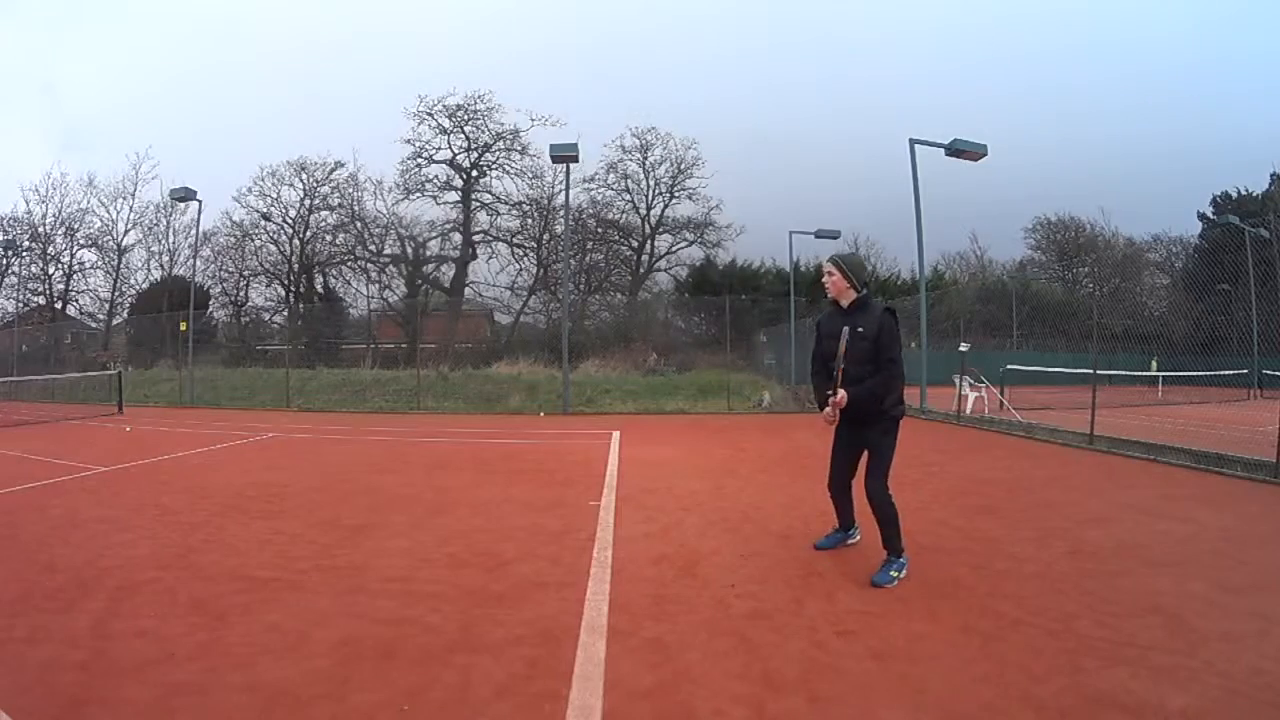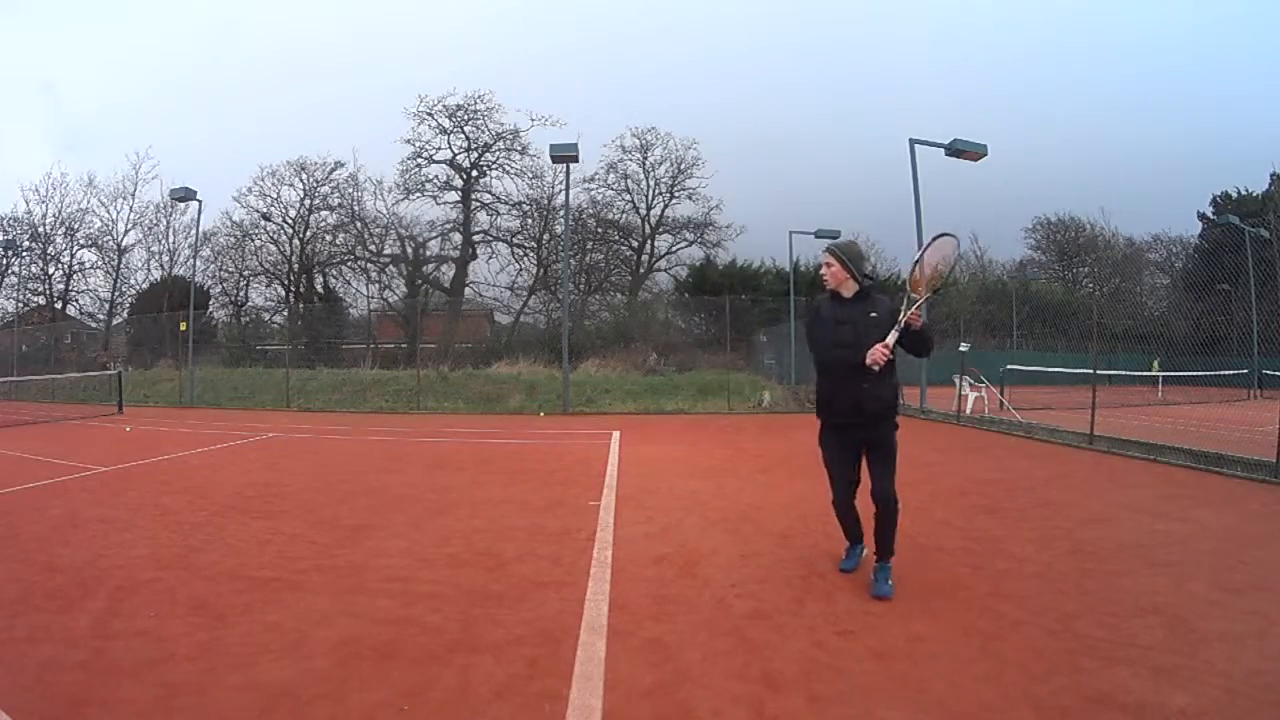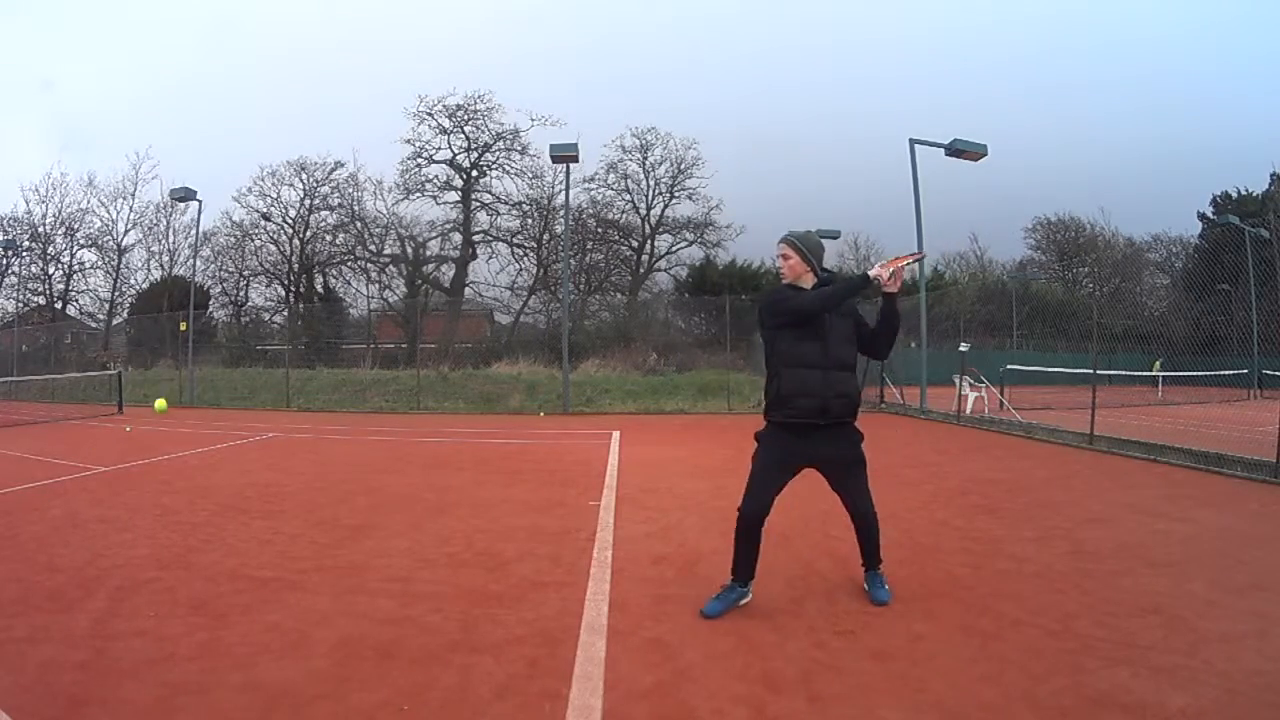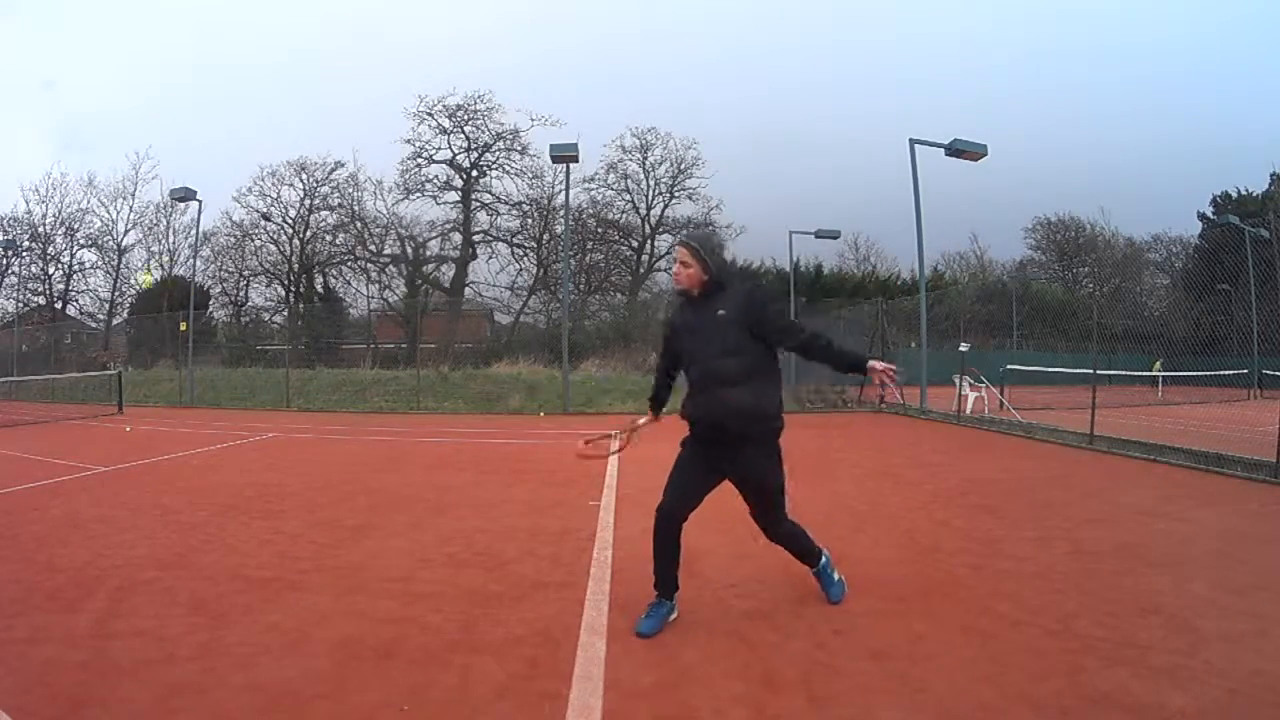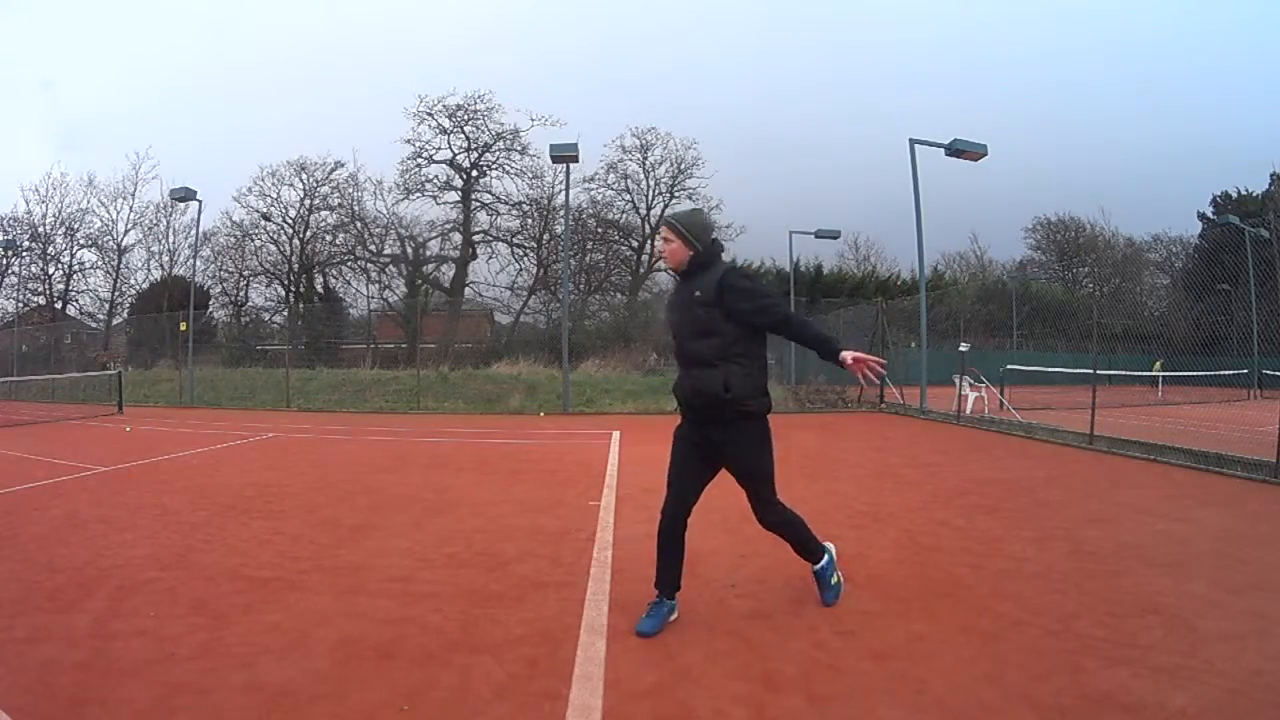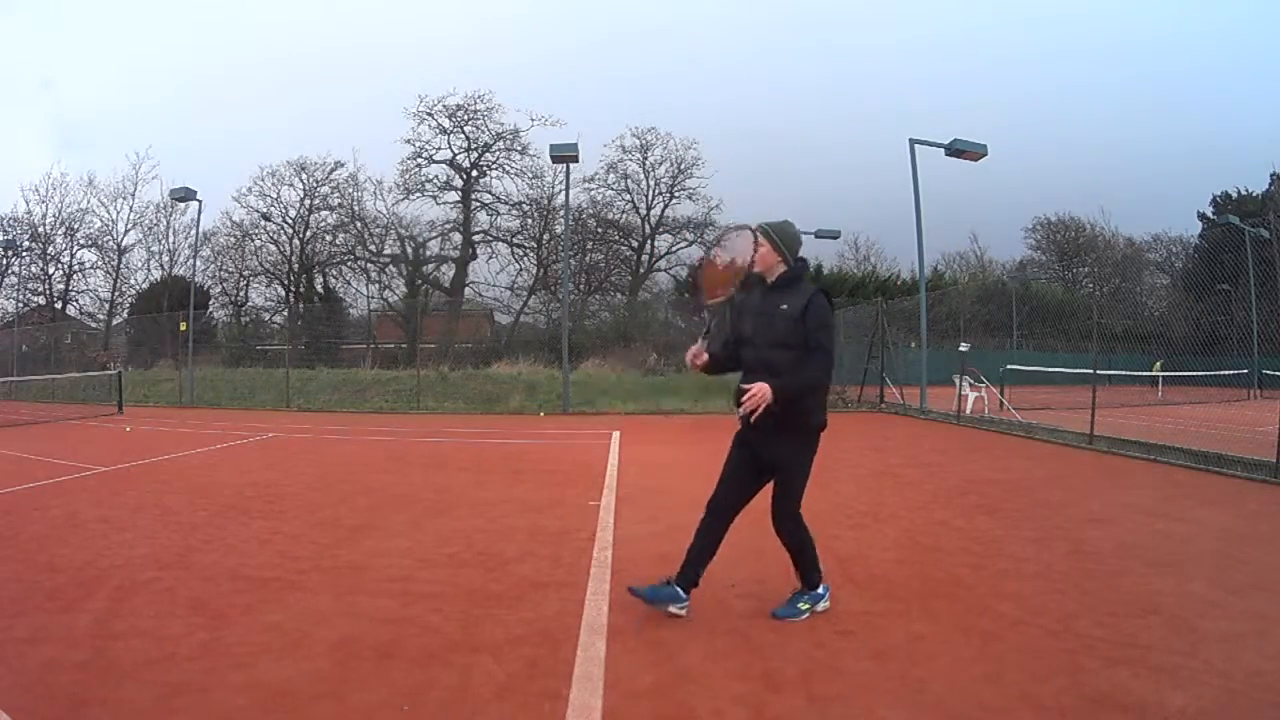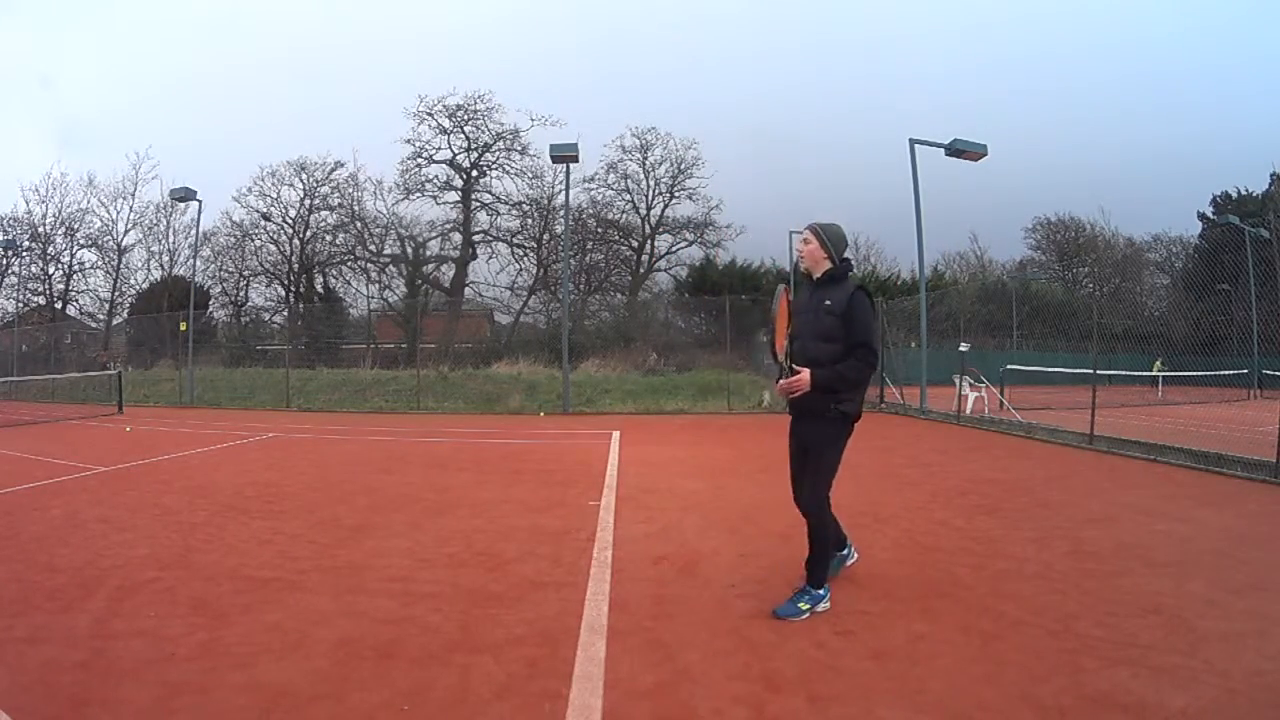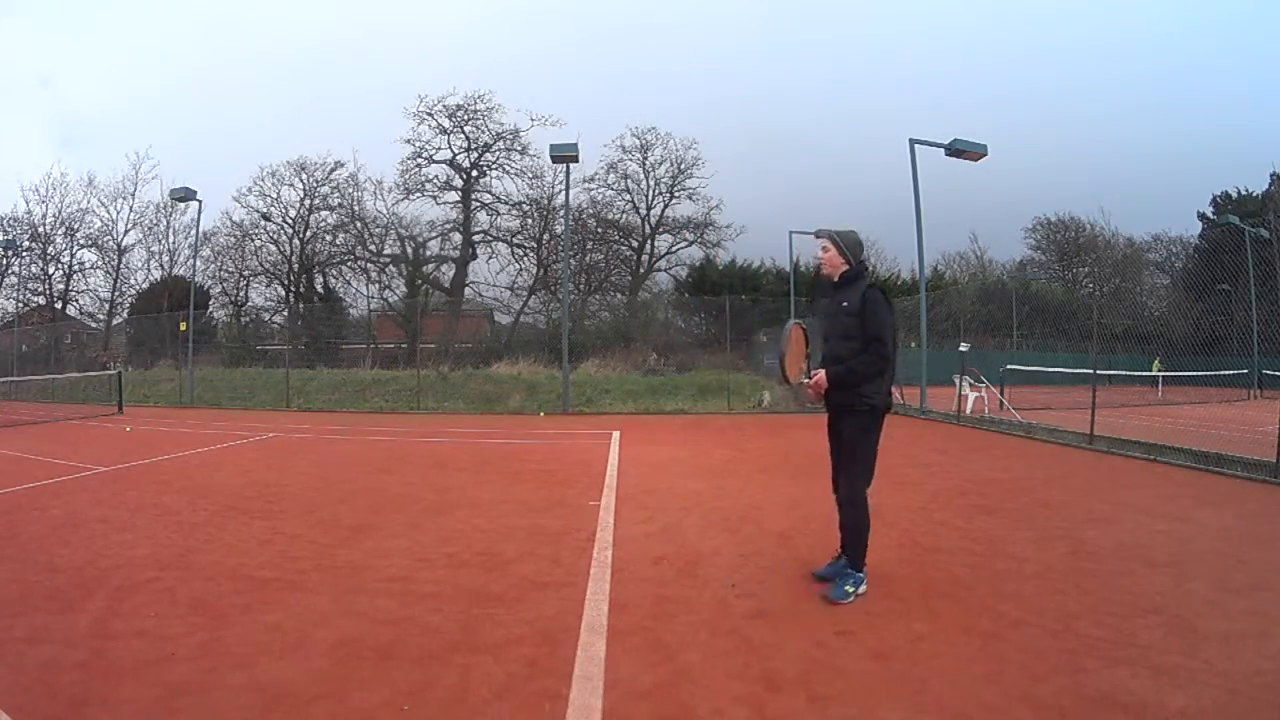
dt=0.4s
person 1, frame 1
left shoulder: (879, 317)
right shoulder: (827, 321)
left elbow: (893, 373)
right elbow: (819, 369)
left wrist: (853, 395)
right wrist: (828, 401)
left hip: (881, 418)
right hip: (849, 418)
left knee: (875, 487)
right knee: (837, 482)
left ankle: (897, 558)
right ankle: (847, 529)
person 1, frame 2
left shoulder: (884, 307)
right shoulder: (820, 310)
left elbow: (924, 350)
right elbow: (823, 356)
left wrist: (916, 328)
right wrist: (861, 358)
left hip: (878, 420)
right hip: (836, 423)
left knee: (884, 494)
right knee: (842, 497)
left ankle: (883, 563)
right ankle: (855, 543)
person 1, frame 3
left shoulder: (843, 304)
right shoulder: (776, 301)
left elbow: (878, 349)
right elbow: (809, 305)
left wrist: (889, 299)
right wrist: (865, 278)
left hip: (836, 429)
right hip: (785, 427)
left knee: (862, 509)
right knee: (751, 511)
left ankle: (873, 573)
right ankle: (740, 585)
person 1, frame 4
left shoulder: (743, 300)
right shoulder: (681, 317)
left elbow: (801, 339)
right elbow: (668, 365)
left wrist: (861, 364)
right wrist: (656, 406)
left hip: (755, 439)
right hip: (706, 441)
left knee: (775, 526)
right knee: (667, 517)
left ankle: (820, 563)
right ankle: (665, 600)
person 1, frame 5
left shoulder: (727, 282)
right shoulder: (682, 291)
left elbow: (783, 319)
left wrist: (836, 353)
left hip: (740, 421)
right hip: (696, 422)
left knee: (766, 510)
right knee: (673, 513)
left ankle: (820, 559)
right ankle: (665, 599)
person 1, frame 6
left shoulder: (810, 300)
right shoulder: (749, 298)
left elbow: (820, 364)
right elbow: (734, 351)
left wrist: (776, 389)
right wrist: (706, 358)
left hip: (795, 428)
right hip: (755, 425)
left knee: (784, 516)
right knee: (720, 507)
left ankle: (814, 589)
right ankle: (680, 588)
person 1, frame 7
left shoulder: (851, 296)
right shoulder: (803, 294)
left elbow: (866, 360)
left wrist: (818, 379)
right wrist: (788, 376)
left hip: (832, 415)
right hip: (802, 411)
left knee: (813, 498)
right knee: (803, 494)
left ankle: (816, 588)
right ankle: (840, 549)
person 1, frame 8
left shoulder: (869, 295)
right shoulder: (833, 298)
left elbow: (879, 355)
left wrist: (833, 376)
right wrist: (822, 377)
left hip: (864, 408)
right hip: (838, 406)
left knee: (852, 489)
right knee: (842, 487)
left ankle: (855, 572)
right ankle: (849, 557)
